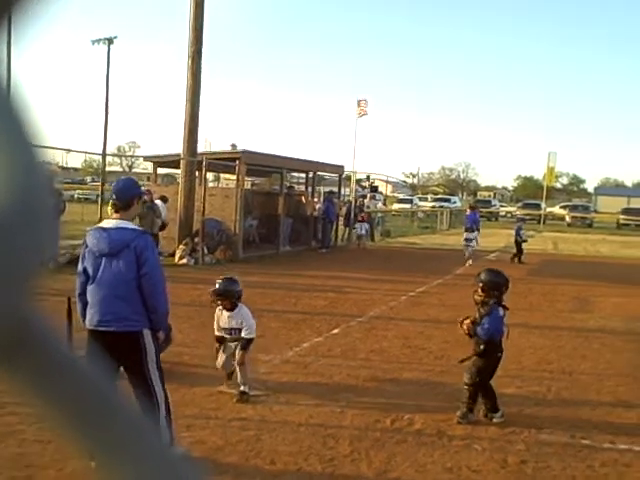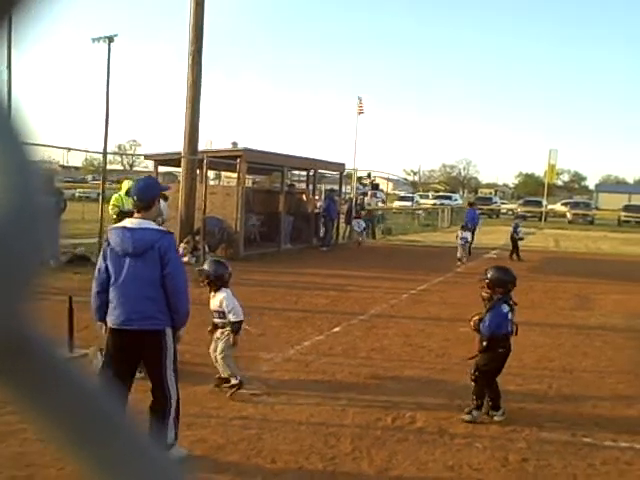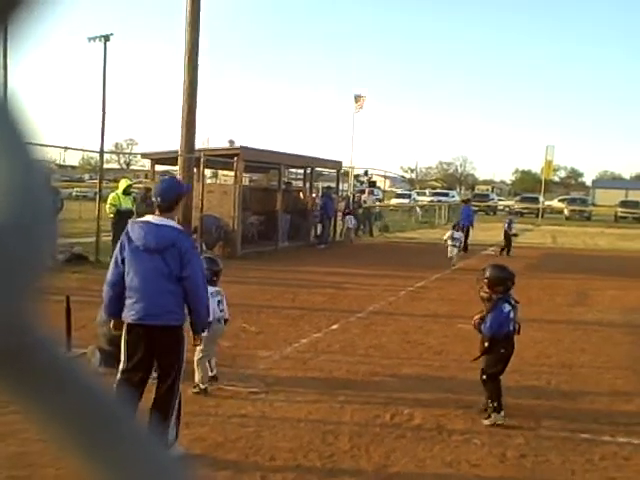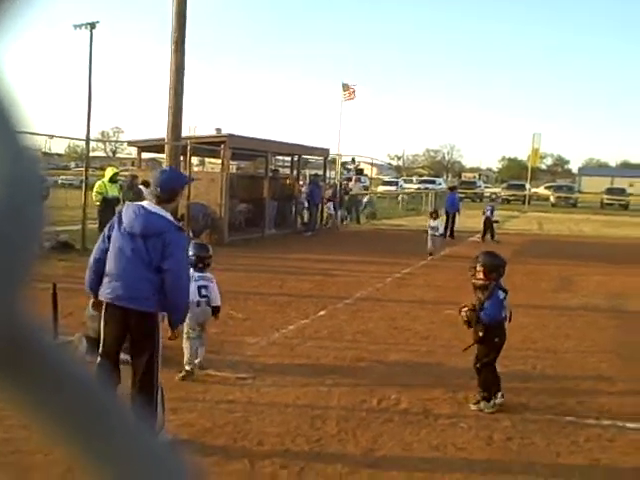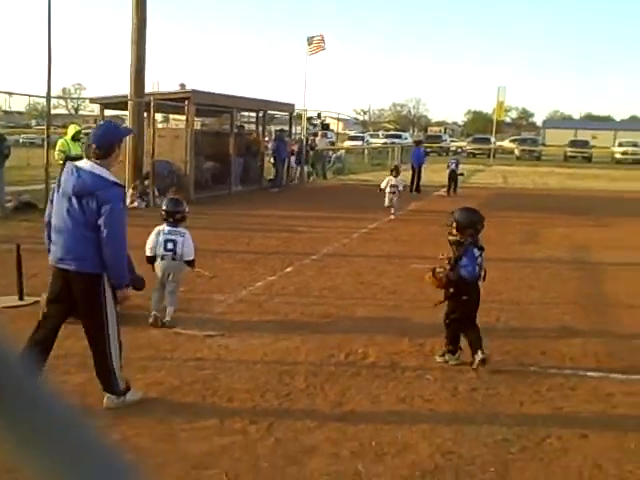
dt=0.3s
person 1, frame 1
left shoulder: (91, 239)
right shoulder: (140, 240)
left elbow: (81, 285)
right elbow: (154, 287)
left wrist: (88, 319)
right wrist: (160, 325)
left hip: (98, 327)
right hip: (135, 327)
right knee: (151, 389)
person 1, frame 2
left shoulder: (112, 237)
right shoulder: (162, 240)
left elbow: (100, 284)
right elbow: (176, 286)
left wrist: (103, 318)
right wrist: (179, 322)
left hip: (119, 325)
right hip: (156, 326)
left knee: (112, 388)
right knee: (165, 389)
right ankle: (163, 446)
person 1, frame 3
left shoulder: (130, 232)
right shoulder: (182, 241)
left elbow: (114, 278)
right elbow: (195, 287)
left wrist: (113, 313)
right wrist: (199, 324)
left hip: (134, 319)
right hip: (169, 322)
left knee: (129, 380)
right knee: (168, 385)
right ankle: (161, 445)
person 1, frame 4
left shoulder: (123, 215)
right shoulder: (172, 233)
left elbow: (98, 256)
right elbow: (175, 280)
left wrist: (95, 291)
right wrist: (177, 319)
left hip: (112, 300)
right hip: (145, 307)
left knee: (107, 362)
right knee: (146, 371)
person 1, frame 5
left shoulder: (66, 176)
right shoulder: (109, 189)
left elbow: (51, 218)
right elbow: (113, 240)
right wrist: (121, 281)
left hip: (61, 265)
right hip: (91, 270)
left knee: (50, 321)
right knee: (104, 331)
right ankle: (116, 391)
person 2, frame 1
left shoulder: (493, 310)
right shoulder: (489, 305)
left elbow: (485, 332)
left wrist: (470, 328)
right wrist: (472, 323)
left hip: (488, 351)
right hip: (488, 350)
left knee: (472, 380)
right knee: (482, 381)
left ankle: (467, 412)
right ankle: (493, 411)
person 2, frame 2
left shoulder: (497, 306)
right shoulder: (503, 302)
left elbow: (487, 329)
left wrist: (476, 324)
right wrist: (480, 320)
left hip: (494, 347)
right hip: (501, 346)
left knee: (478, 375)
right knee: (489, 377)
left ankle: (475, 409)
right ankle: (495, 409)
person 2, frame 3
left shoulder: (498, 306)
right shoulder: (505, 300)
left elbow: (489, 330)
left wrist: (478, 323)
right wrist: (483, 318)
left hip: (498, 346)
right hip: (504, 344)
left knee: (488, 377)
right knee: (492, 376)
left ankle: (497, 413)
right ankle: (493, 405)
person 2, frame 4
left shoulder: (493, 293)
right shoulder: (487, 289)
left elbow: (487, 317)
left wrist: (470, 315)
right wrist: (472, 311)
left hip: (491, 335)
right hip: (492, 333)
left knee: (482, 365)
right knee: (488, 365)
left ankle: (487, 401)
right ankle: (496, 394)
person 2, frame 5
left shoulder: (468, 249)
right shoulder: (472, 245)
left elbow: (467, 273)
left wrist: (448, 276)
right wrist: (452, 261)
left hip: (462, 292)
right hip: (473, 290)
left knee: (452, 322)
right knee: (469, 323)
left ankle: (452, 354)
right ankle: (478, 353)
person 3, frame 1
left shoulder: (244, 313)
right shoulder: (219, 311)
left elbow: (249, 335)
right elbow: (218, 330)
left wrist: (242, 351)
right wrist: (218, 343)
left hip: (242, 341)
right hip: (228, 341)
left knee: (240, 362)
right knee: (222, 363)
left ankle: (244, 389)
right ankle: (231, 372)
person 3, frame 2
left shoulder: (225, 296)
right shoulder: (213, 294)
left elbow: (237, 317)
left wrist: (234, 335)
right wrist: (213, 326)
left hip: (229, 329)
right hip: (220, 328)
left knee: (222, 353)
right knee: (214, 351)
left ankle: (236, 380)
right ankle: (225, 376)
person 3, frame 3
right shoulder: (219, 291)
right elbow: (224, 312)
left wrist: (201, 332)
left hip: (210, 327)
right hip: (219, 325)
left knee: (201, 356)
right knee: (209, 351)
left ankle: (202, 385)
right ankle: (212, 374)
person 3, frame 4
right shoulder: (210, 278)
right elbow: (215, 299)
right wrist: (216, 312)
left hip: (192, 310)
right hip: (206, 310)
left knee: (189, 339)
right knee: (200, 336)
left ankle: (188, 368)
right ankle: (199, 361)
person 3, frame 5
left shoulder: (158, 230)
right shoulder: (184, 233)
left elbow: (149, 250)
right elbow: (188, 254)
left wrist: (152, 262)
right wrist: (191, 263)
left hip: (160, 263)
right hip: (176, 265)
left knee: (158, 290)
right knee: (171, 292)
left ankle: (155, 315)
right ankle: (167, 318)
